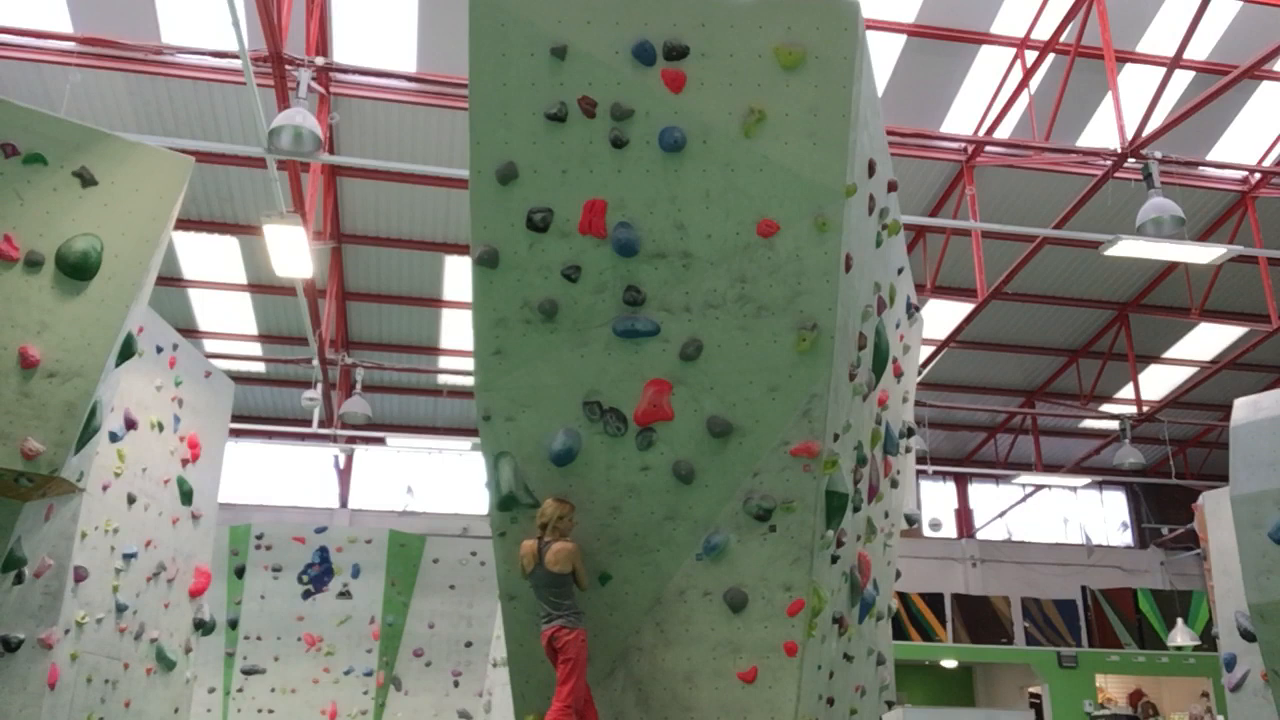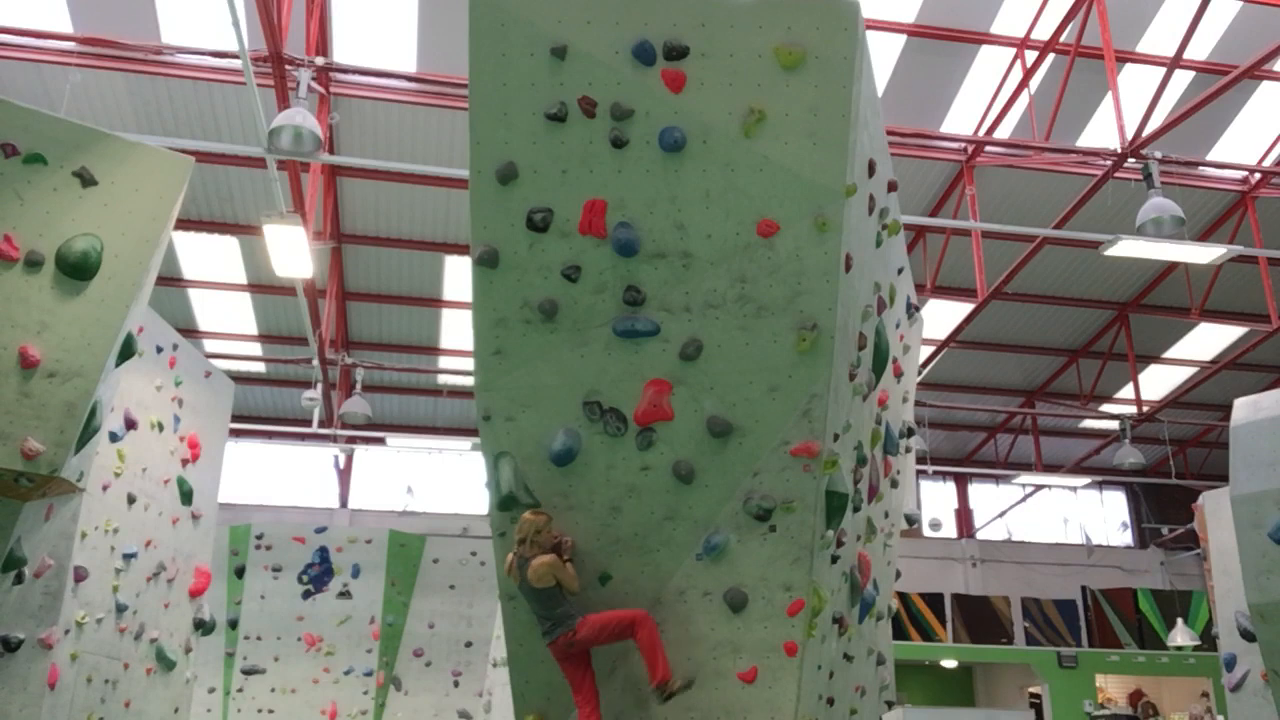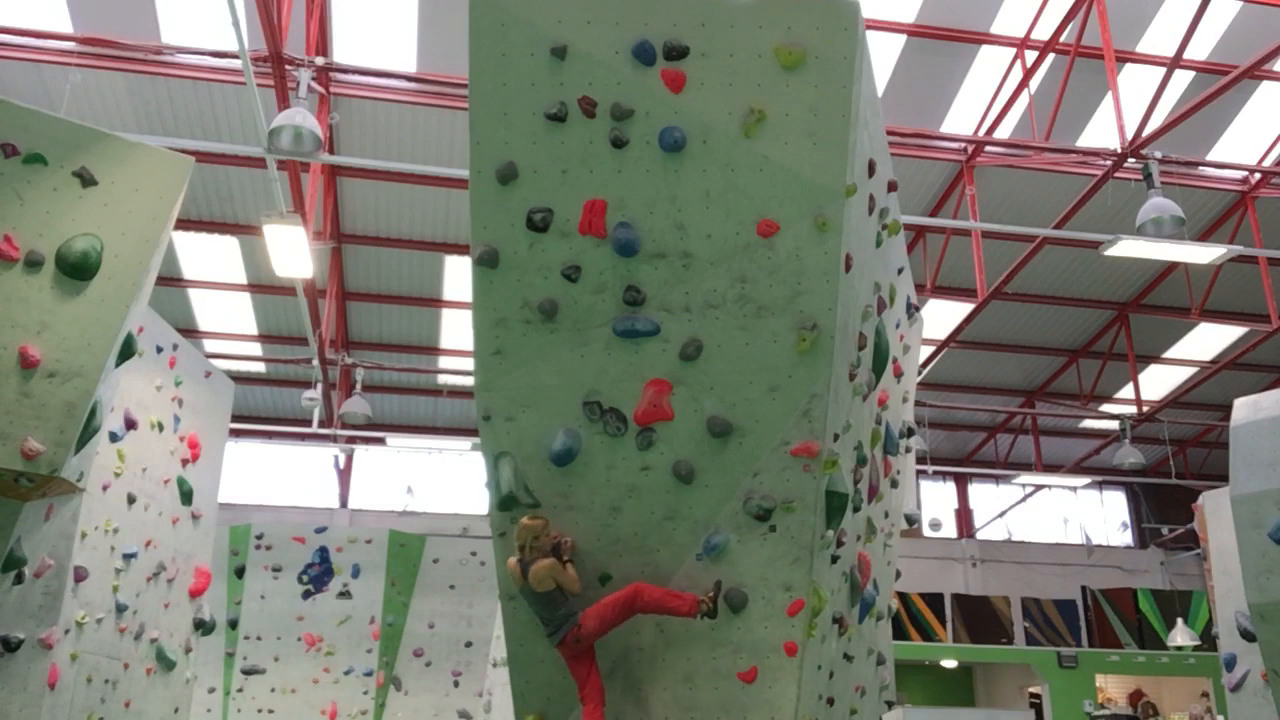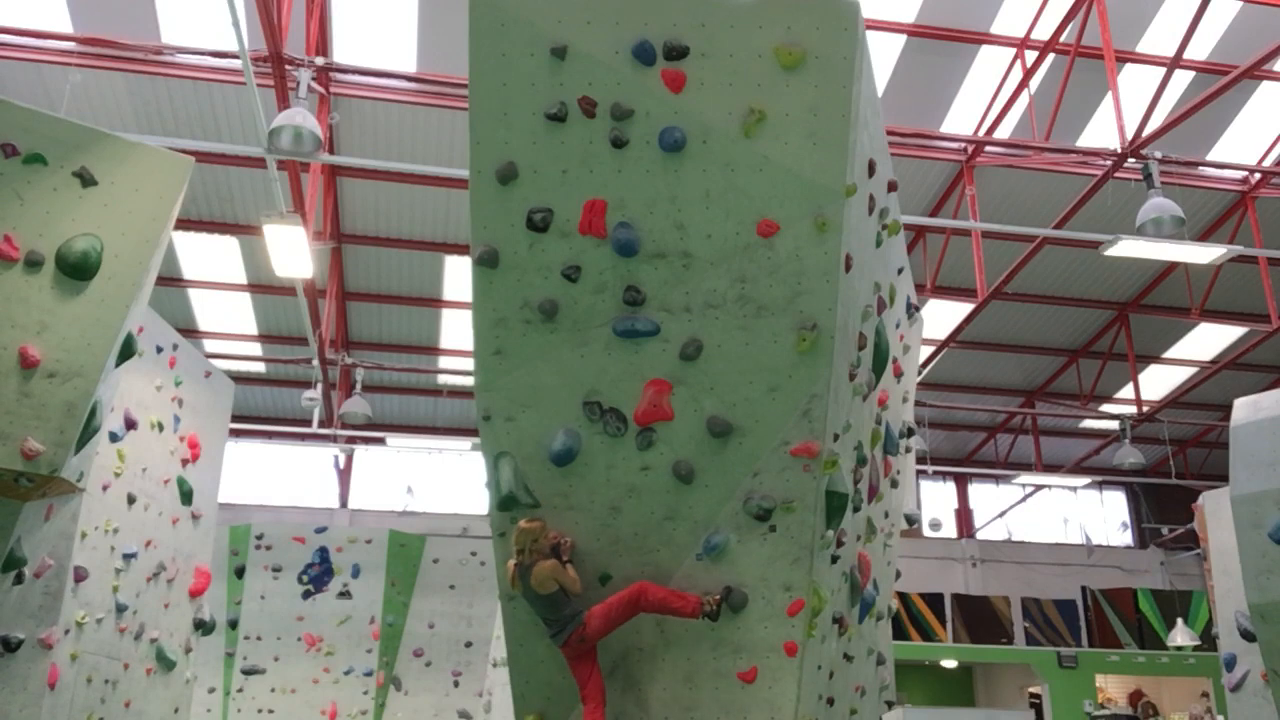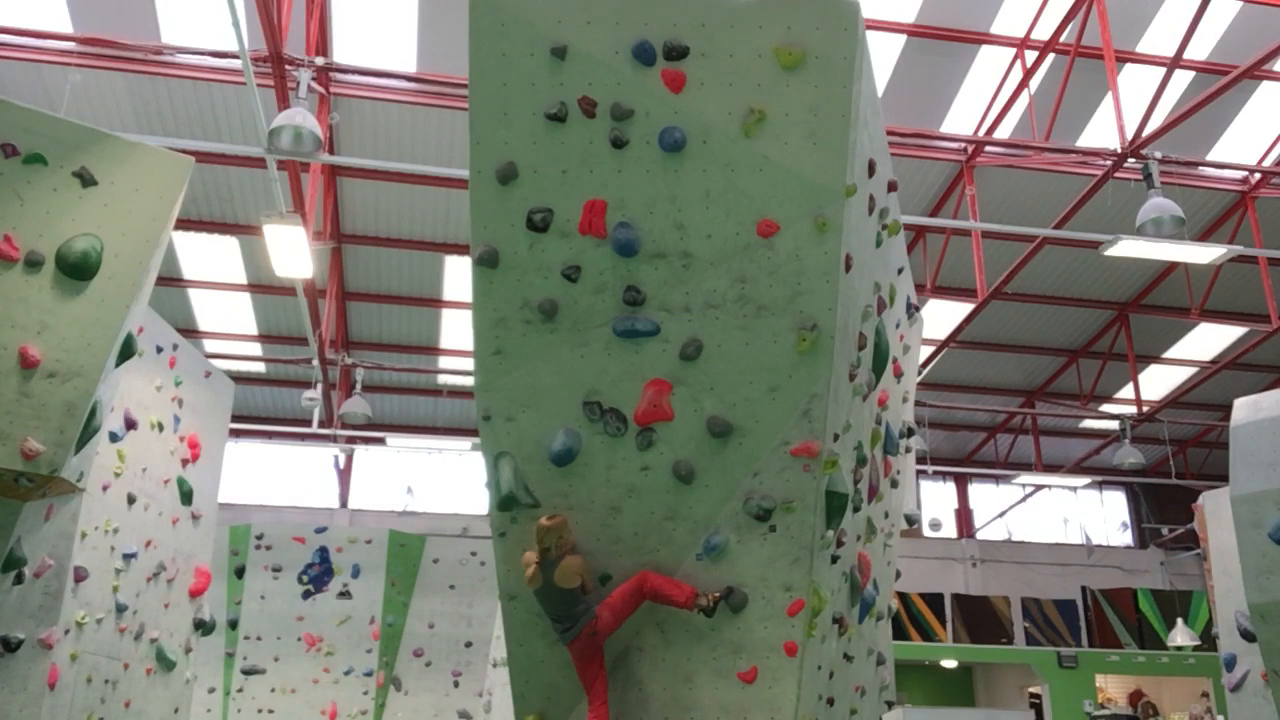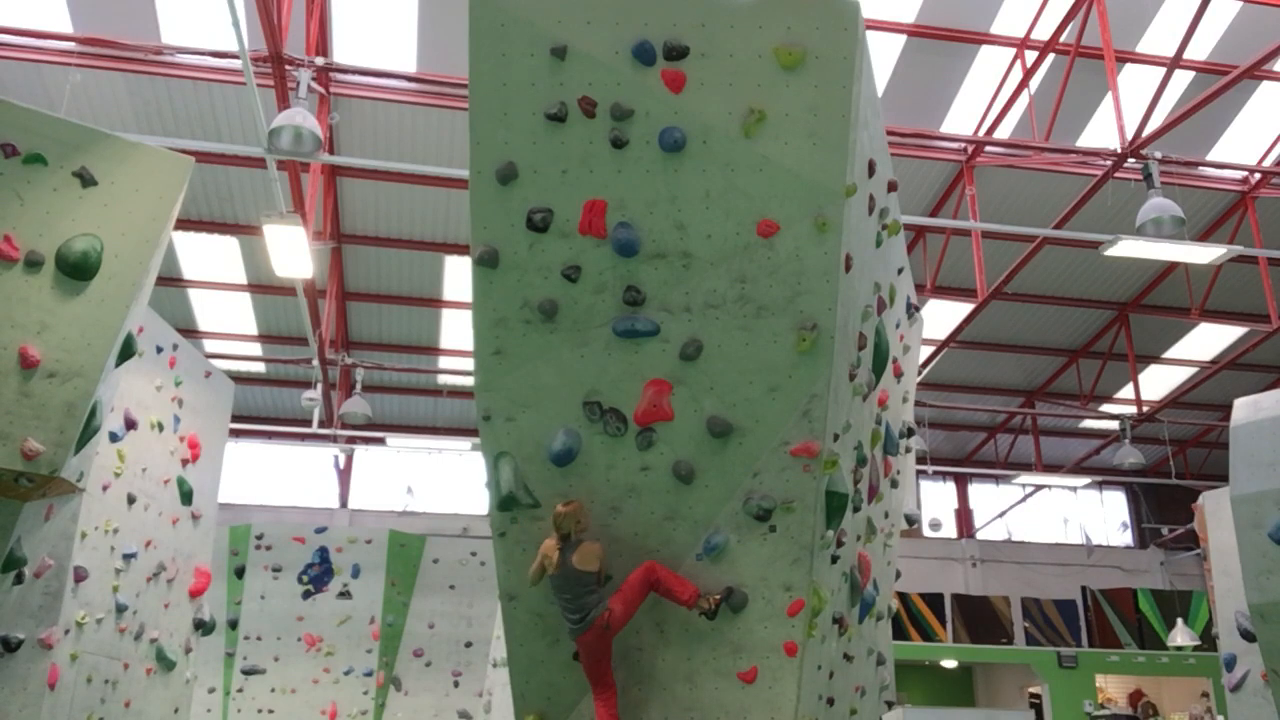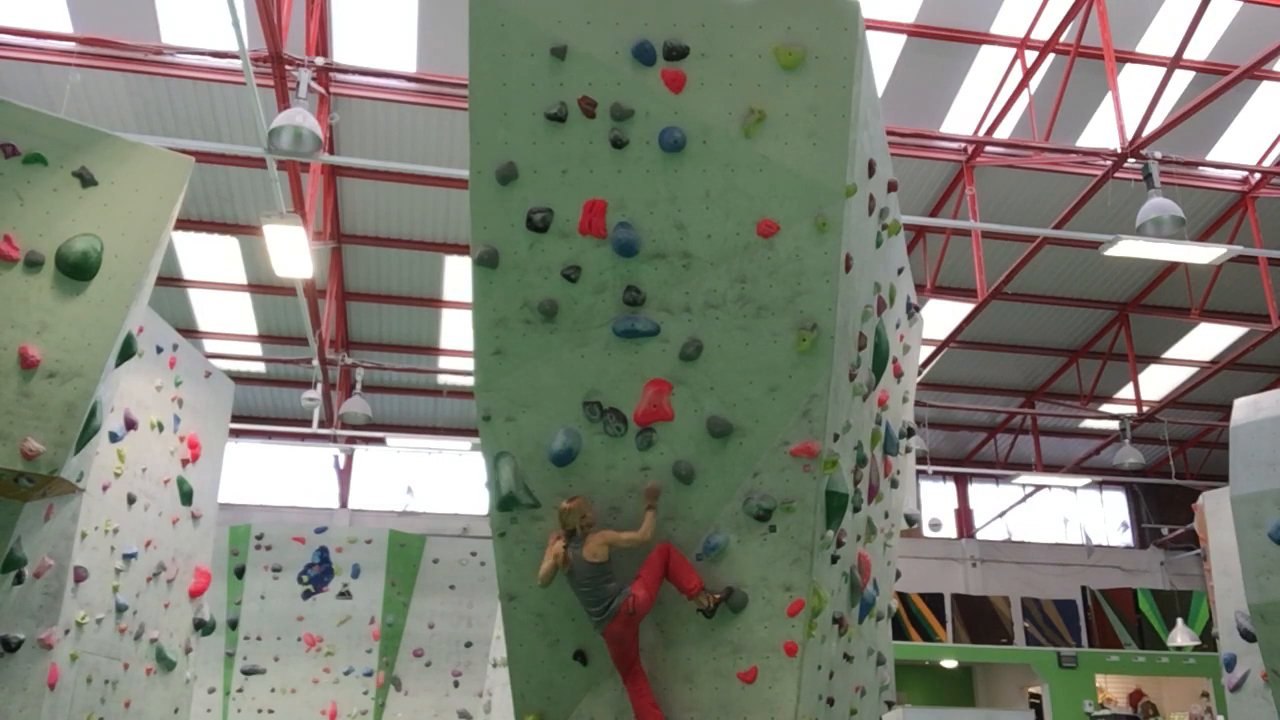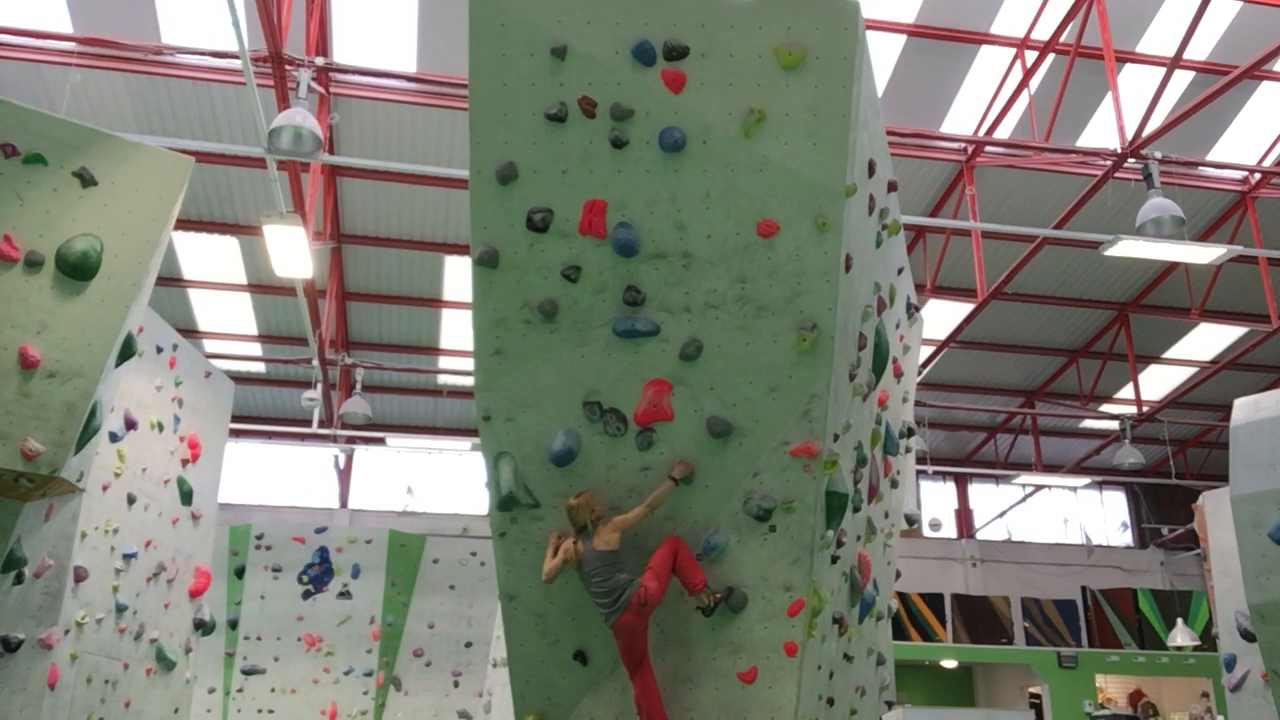
dt=0.4s
person 1, frame 1
left shoulder: (526, 548)
right shoulder: (568, 548)
right elbow: (583, 584)
left hip: (548, 633)
right hip: (569, 630)
left knee: (578, 696)
right knee: (567, 700)
person 1, frame 2
left shoulder: (511, 561)
right shoulder: (547, 562)
right elbow: (574, 588)
left wrist: (551, 549)
right wrist: (566, 557)
left hip: (556, 642)
right hip: (574, 631)
left knee: (586, 701)
right knee: (640, 619)
right ankle: (662, 684)
person 1, frame 3
left shoulder: (512, 565)
right shoulder: (547, 565)
right elbow: (575, 588)
left wrist: (551, 549)
right wrist: (566, 557)
left hip: (564, 642)
right hip: (578, 630)
left knee: (591, 699)
right knee: (637, 594)
right ankle: (700, 606)
person 1, frame 4
left shoulder: (512, 568)
right shoulder: (548, 567)
right elbow: (576, 588)
left wrist: (551, 549)
right wrist: (566, 558)
left hip: (567, 642)
right hip: (583, 628)
left knee: (592, 700)
right knee: (640, 592)
right ankle: (704, 606)
person 1, frame 5
left shoulder: (529, 560)
right shoulder: (573, 563)
left wrist: (553, 550)
left hip: (575, 642)
right hip: (595, 624)
left knee: (596, 700)
right knee: (644, 581)
right ankle: (699, 601)
person 1, frame 6
left shoulder: (548, 548)
right shoulder: (593, 549)
left elbow: (532, 580)
left hip: (584, 637)
right hip: (607, 619)
left knee: (603, 692)
right knee: (650, 570)
right ankle: (701, 603)
person 1, frame 7
left shoulder: (560, 550)
right shoulder: (600, 540)
left elbow: (542, 581)
right elbow: (644, 536)
right wrist: (651, 504)
left hip: (609, 629)
right hip: (629, 607)
left knee: (633, 680)
right knee: (664, 551)
right ankle: (701, 599)
person 1, frame 8
left shoulder: (569, 546)
right shoulder: (611, 528)
left elbow: (547, 576)
right elbow: (649, 505)
left wrist: (551, 546)
right wrist: (675, 477)
left hip: (619, 621)
right hip: (640, 597)
left knee: (641, 678)
right knee: (673, 543)
right ankle: (703, 596)
